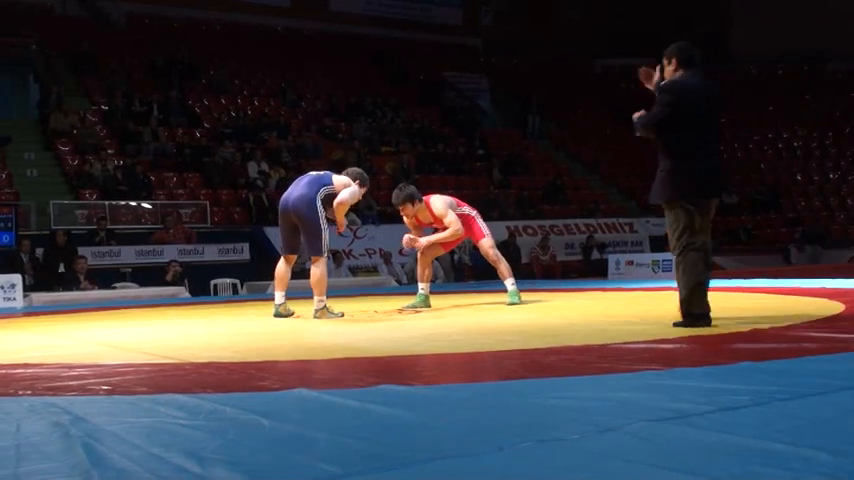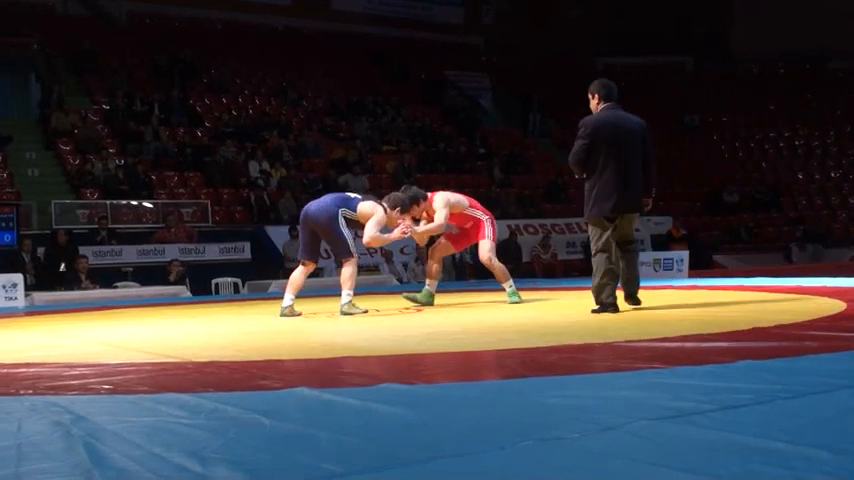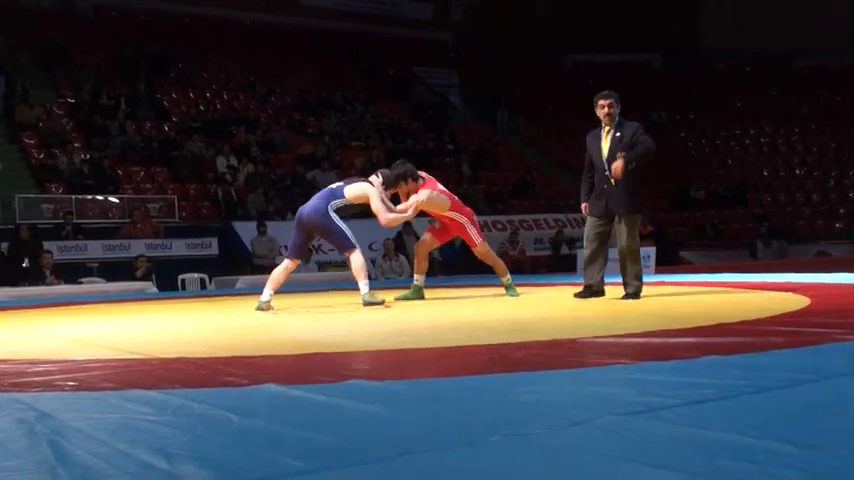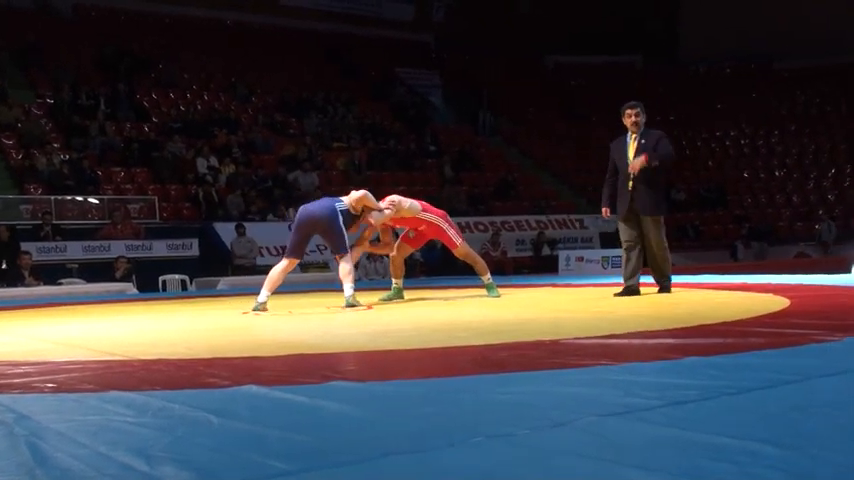
dt=1s
person 1, frame 1
left shoulder: (673, 88)
right shoulder: (708, 89)
left elbow: (655, 125)
left wrist: (641, 119)
right wrist: (657, 88)
left hip: (679, 178)
right hip: (709, 178)
left knee: (686, 244)
right knee: (699, 242)
left ankle: (697, 312)
right ankle: (694, 305)
person 1, frame 2
left shoulder: (591, 123)
right shoulder: (637, 123)
left elbow: (576, 159)
right elbow: (647, 161)
left wrist: (584, 172)
right wrist: (647, 192)
left hip: (601, 196)
right hip: (630, 196)
left knee: (603, 249)
right knee: (627, 244)
left ankle: (607, 301)
right ankle: (631, 292)
person 1, frame 3
left shoulder: (632, 129)
right shoulder: (592, 137)
left elbow: (648, 148)
right elbow: (588, 172)
left wrist: (625, 160)
right wrist: (585, 198)
left hip: (626, 197)
right hip: (601, 199)
left knee: (627, 244)
right knee: (592, 240)
left ankle: (632, 288)
right ankle: (593, 285)
person 1, frame 4
left shoulder: (656, 138)
right shoulder: (617, 145)
left elbow: (669, 156)
right elbow: (611, 177)
left wrist: (646, 159)
right wrist: (606, 202)
left hip: (650, 199)
right hip: (625, 202)
left knee: (656, 243)
right knee: (629, 244)
left ankle: (664, 282)
right ankle: (631, 285)
person 2, frame 1
left shoulder: (323, 179)
right shoulder: (352, 186)
right elbow: (341, 201)
right wrist: (341, 220)
left hip: (286, 200)
right hip: (307, 201)
left knee: (288, 256)
right knee: (319, 257)
left ankle: (280, 305)
right ankle: (320, 309)
person 2, frame 2
left shoulder: (372, 206)
right shoulder: (381, 214)
right elbow: (368, 239)
right wrist: (391, 237)
left hip: (308, 210)
right hip: (327, 213)
left knee: (307, 264)
right knee: (350, 258)
left ankle: (287, 306)
right ankle: (347, 304)
person 2, frame 3
left shoulder: (356, 183)
right shoulder: (371, 190)
right elbow: (386, 220)
right wrist: (408, 215)
left hip: (304, 212)
right hip: (322, 213)
left knee: (290, 262)
right knee: (354, 251)
left ankle: (264, 301)
right ankle: (366, 294)
person 2, frame 4
right shoulder: (352, 205)
right elbow: (362, 194)
right wrist: (379, 208)
left hip: (305, 212)
right hip: (326, 214)
left knee: (288, 262)
right knee: (344, 256)
left ankle: (261, 302)
right ankle: (350, 297)
person 3, frame 1
left shoulder: (437, 205)
right shoulder: (409, 218)
left elbow: (458, 230)
right elbow: (422, 242)
left wrist: (430, 239)
right wrist: (411, 239)
left hip: (469, 219)
right hip: (449, 226)
left knee: (491, 253)
right knee: (423, 255)
left ankle: (513, 292)
right ankle: (422, 298)
person 3, frame 2
left shoulder: (439, 201)
right shoulder: (425, 212)
left elbow: (439, 226)
right elbow: (422, 241)
left wrist: (416, 231)
left hip: (482, 222)
right hip: (465, 227)
left knee: (487, 257)
right knee: (434, 252)
left ankle: (512, 292)
right ankle: (428, 295)
person 3, frame 3
left shoulder: (423, 197)
right shoulder: (420, 177)
left elbow: (396, 212)
right elbow: (408, 207)
right wrist: (402, 193)
left hip: (463, 220)
right hip: (447, 221)
left knee: (487, 256)
right knee: (420, 247)
left ankle: (509, 286)
right ankle: (417, 289)
person 3, frame 4
left shoulder: (391, 202)
right shoulder: (381, 215)
left elbow: (376, 220)
right elbow: (387, 247)
right wrist: (366, 247)
left hip: (437, 221)
right hip: (419, 226)
left knee: (465, 254)
right knee: (395, 255)
left ankle: (489, 284)
right ankle: (397, 290)
